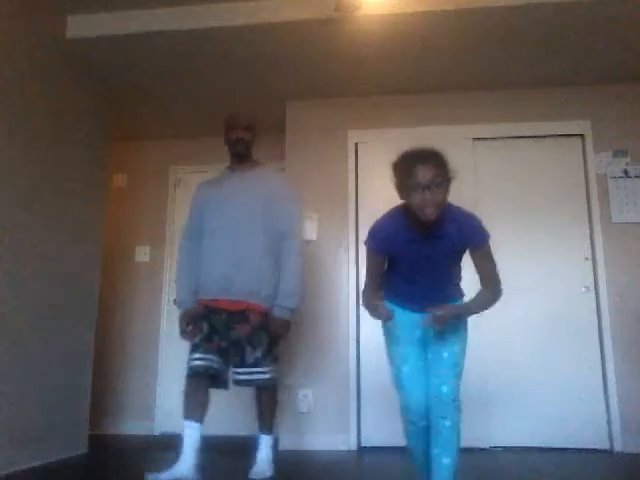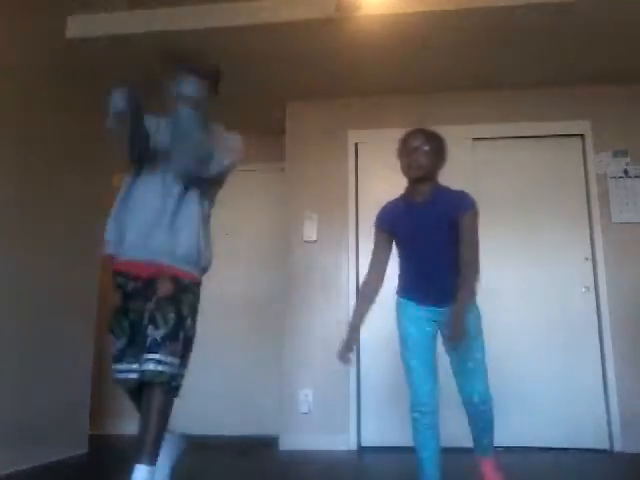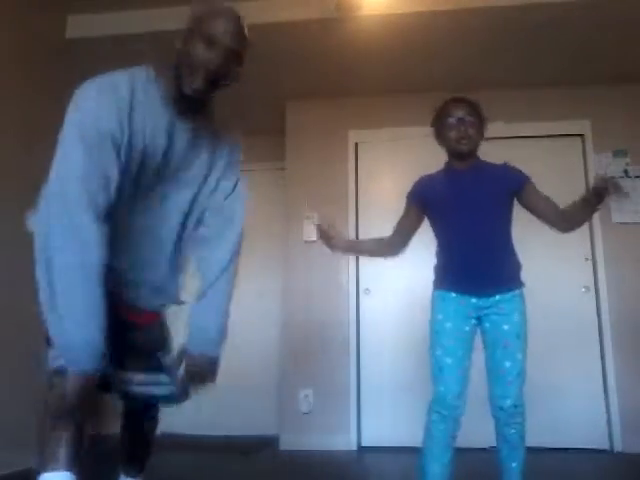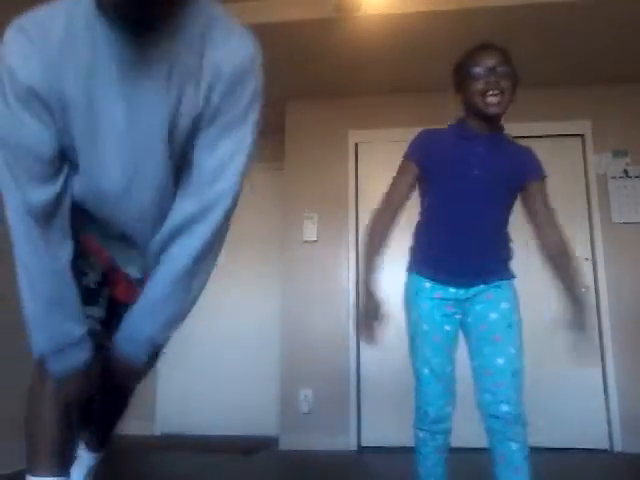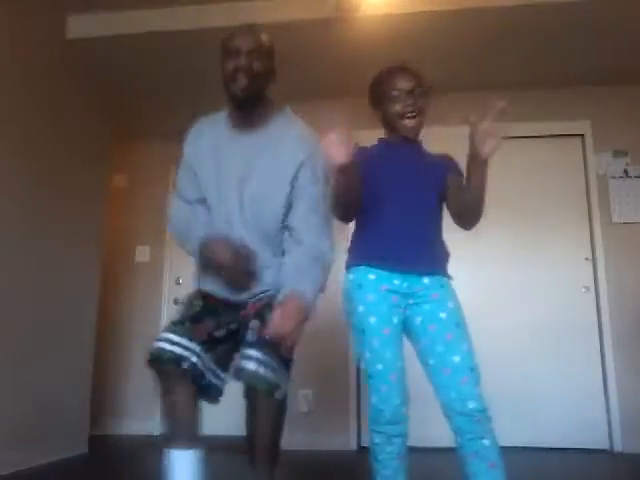
dt=1s
person 1, frame 1
left shoulder: (276, 186)
right shoulder: (206, 191)
left elbow: (289, 247)
right elbow: (190, 247)
left wrist: (284, 306)
right wrist: (186, 301)
left hip: (256, 301)
right hip: (210, 298)
left knee: (262, 376)
right knee: (198, 369)
person 1, frame 2
left shoulder: (225, 140)
right shoulder: (148, 123)
left elbow: (199, 164)
right elbow: (135, 139)
left wrist: (192, 104)
left hip: (176, 262)
right hip: (126, 258)
left knee: (160, 367)
right knee: (130, 365)
right ankle: (166, 439)
person 1, frame 3
left shoulder: (222, 146)
right shoulder: (107, 97)
left elbow: (220, 241)
right elbow: (73, 215)
left wrist: (207, 338)
right wrist: (81, 350)
left hip: (142, 283)
right hip: (71, 245)
left knee: (147, 392)
right knee: (74, 362)
person 1, frame 4
left shoulder: (230, 55)
left elbow: (205, 211)
left wrist: (138, 338)
right wrist: (64, 349)
left hip: (164, 249)
right hip: (83, 226)
left knee: (120, 370)
right knee: (65, 362)
person 1, frame 5
left shoulder: (300, 143)
right shoulder: (200, 136)
left elbow: (309, 236)
right elbow: (184, 210)
left wrist: (296, 296)
right wrist: (207, 242)
left hip: (277, 288)
right hip: (220, 284)
right knee: (173, 354)
person 2, frame 1
left shoulder: (466, 226)
right shoulder: (384, 231)
left elbow: (492, 288)
right elbow: (372, 289)
left wrist: (457, 312)
right wrist: (378, 308)
left hip: (448, 311)
right hip: (404, 313)
left knee: (444, 400)
right knee: (415, 405)
person 2, frame 2
left shoulder: (460, 203)
right shoulder: (389, 214)
left elbow: (469, 263)
right elbow: (375, 274)
left wrist: (459, 316)
right wrist: (353, 329)
left hip: (458, 308)
right hip: (413, 309)
left knee: (477, 394)
right knee: (423, 402)
person 2, frame 3
left shoulder: (506, 177)
right shoulder: (427, 188)
left elbow: (564, 221)
right elbow: (394, 244)
left wrist: (595, 196)
right wrist: (345, 244)
left hip: (504, 297)
right hip: (451, 299)
left knee: (509, 401)
right knee: (446, 399)
person 2, frame 4
left shoulder: (521, 159)
right shoulder: (429, 145)
left elbow: (549, 234)
right elbow: (386, 213)
left wrist: (577, 304)
right wrist: (368, 287)
left hip: (492, 289)
right hip: (430, 287)
left knee: (504, 408)
right knee: (432, 409)
person 2, frame 5
left shoulder: (441, 164)
right shoulder: (360, 158)
left elbow: (467, 218)
right elbow: (343, 211)
left wrist: (479, 161)
right wrist: (342, 169)
left hip: (431, 285)
right hip: (373, 281)
left knee: (467, 402)
right knee: (387, 405)
